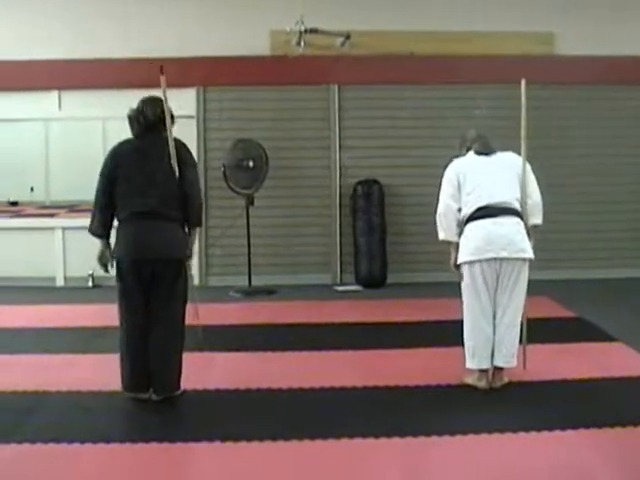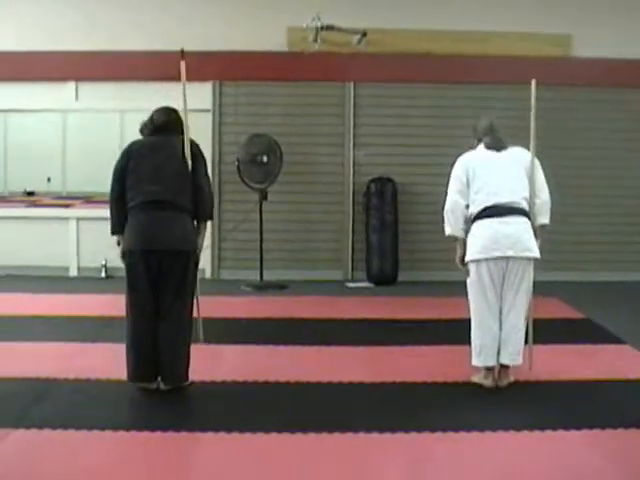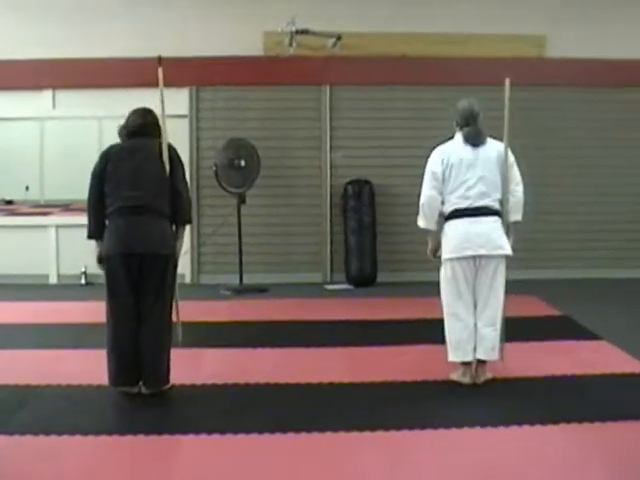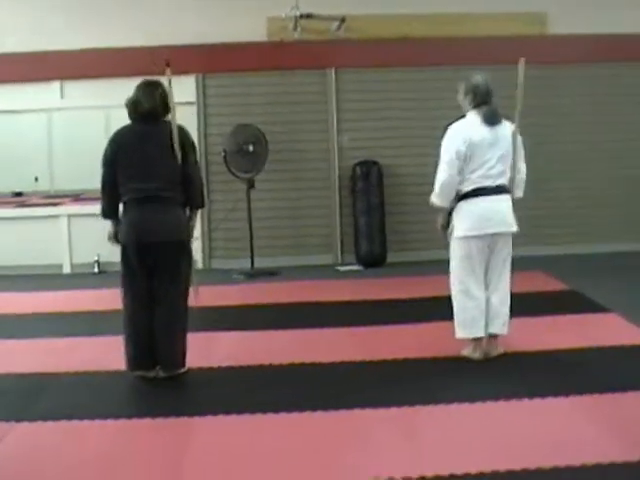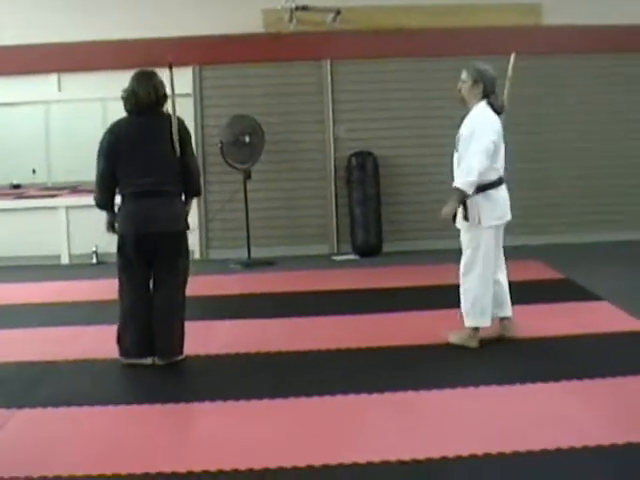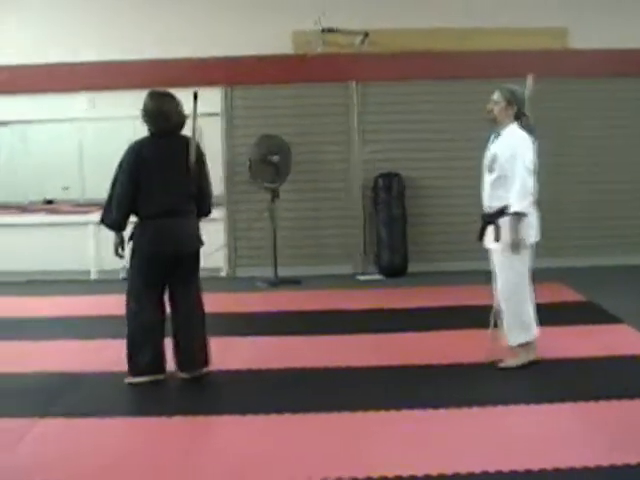
dt=0.3s
person 1, frame 1
left shoulder: (119, 152)
right shoulder: (178, 150)
left elbow: (103, 199)
right elbow: (192, 197)
left wrist: (103, 242)
right wrist: (191, 237)
left hip: (130, 240)
right hip: (169, 240)
left knee: (133, 316)
right knee: (167, 316)
left ankle: (137, 384)
right ankle: (165, 385)
person 1, frame 2
left shoulder: (132, 150)
right shoulder: (189, 148)
left elbow: (116, 196)
right elbow: (203, 193)
left wrist: (122, 237)
right wrist: (200, 233)
left hip: (140, 231)
right hip: (178, 232)
left knee: (140, 307)
right knee: (176, 307)
left ankle: (143, 375)
right ankle: (173, 376)
person 1, frame 3
left shoulder: (110, 154)
right shoulder: (166, 152)
left elbow: (95, 201)
right elbow: (181, 197)
left wrist: (99, 242)
right wrist: (178, 237)
left hip: (119, 236)
right hip: (157, 236)
left knee: (121, 311)
right knee: (156, 311)
left ankle: (126, 379)
right ankle: (154, 380)
person 1, frame 4
left shoulder: (120, 138)
right shoulder: (178, 135)
left elbow: (108, 184)
right elbow: (193, 181)
left wrist: (114, 222)
right wrist: (191, 217)
left hip: (134, 223)
right hip: (172, 222)
left knee: (136, 296)
right knee: (171, 295)
left ankle: (142, 363)
right ankle: (171, 363)
person 1, frame 5
left shoulder: (117, 131)
right shoulder: (175, 126)
left elbow: (105, 176)
right elbow: (191, 171)
left wrist: (109, 212)
right wrist: (185, 203)
left hip: (133, 215)
right hip: (170, 214)
left knee: (133, 285)
right knee: (170, 285)
left ankle: (136, 349)
right ankle: (168, 350)
person 1, frame 6
left shoulder: (138, 151)
right shoulder: (191, 148)
left elbow: (122, 195)
right elbow: (203, 193)
left wrist: (117, 232)
left hip: (151, 235)
right hip: (185, 233)
left knee: (143, 302)
right knee: (187, 300)
left ankle: (147, 366)
right ankle: (192, 363)
person 2, frame 1
left shoulder: (457, 166)
right shoulder: (514, 159)
left elbow: (447, 209)
right elbow: (534, 200)
left wrist: (454, 249)
right wrist: (529, 235)
left hip: (478, 235)
right hip: (513, 232)
left knee: (478, 308)
right knee: (509, 306)
left ankle: (480, 372)
right ankle: (499, 371)
person 2, frame 2
left shoulder: (467, 160)
right shoulder: (524, 156)
left elbow: (454, 205)
right elbow: (542, 198)
left wrist: (460, 244)
right wrist: (536, 234)
left hip: (485, 233)
right hip: (520, 231)
left knee: (484, 305)
right knee: (515, 305)
left ankle: (486, 370)
right ankle: (505, 369)
person 2, frame 3
left shoulder: (443, 153)
right shoulder: (500, 150)
left elbow: (430, 198)
right elbow: (515, 192)
left wrist: (432, 237)
right wrist: (509, 229)
left hip: (457, 231)
right hip: (491, 230)
left knee: (458, 303)
right knee: (489, 301)
left ankle: (464, 367)
right ankle: (482, 367)
person 2, frame 4
left shoulder: (459, 130)
right shoulder: (508, 129)
left elbow: (447, 177)
right elbow: (519, 171)
left wrist: (443, 212)
left hip: (471, 211)
right hip: (501, 208)
left knee: (467, 280)
right knee: (498, 277)
left ankle: (475, 342)
right ankle: (493, 341)
person 2, frame 5
left shoulder: (480, 119)
right shoulder: (482, 116)
left elbow: (475, 166)
left wrist: (454, 200)
left hip: (482, 201)
right hip: (487, 199)
left knee: (475, 266)
right knee: (492, 264)
left ankle: (471, 332)
right ankle: (504, 322)
person 2, frame 6
left shoulder: (517, 140)
right shoulder: (500, 138)
left elbow: (522, 187)
left wrist: (515, 228)
left hip: (511, 223)
right hip: (502, 221)
left knee: (511, 286)
right knee: (517, 284)
left ankle: (524, 347)
right ankle: (526, 342)
